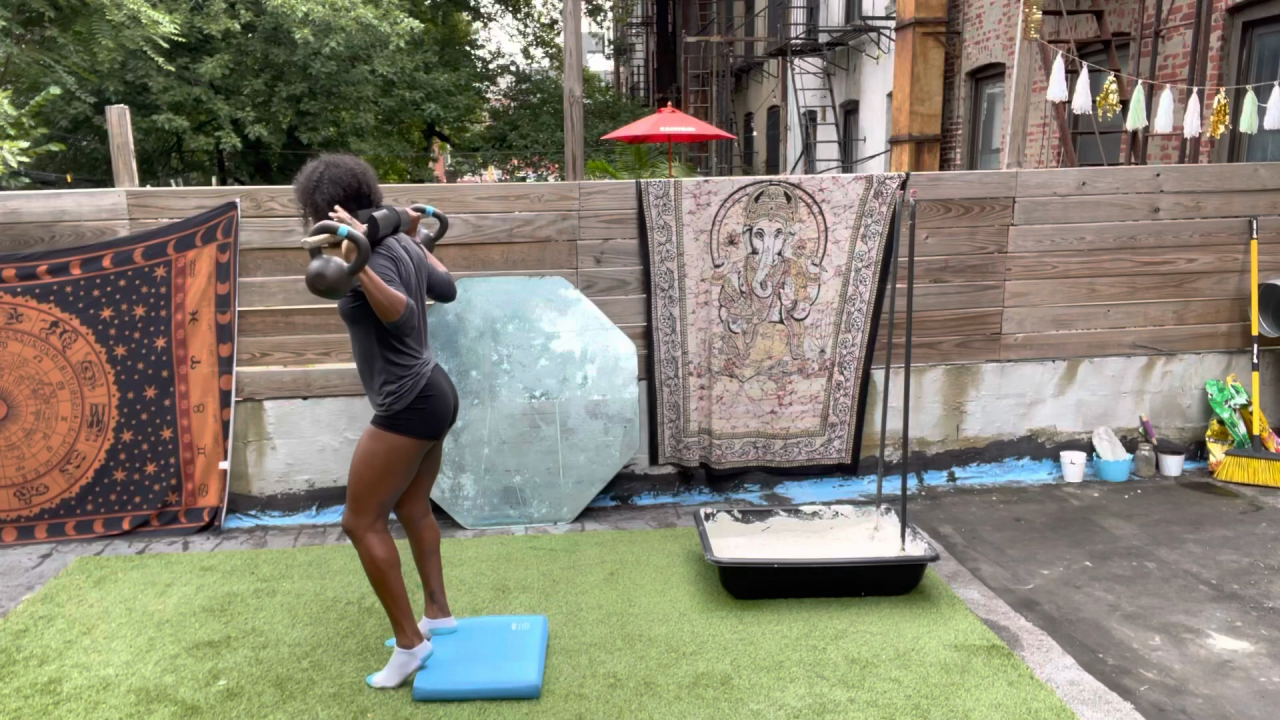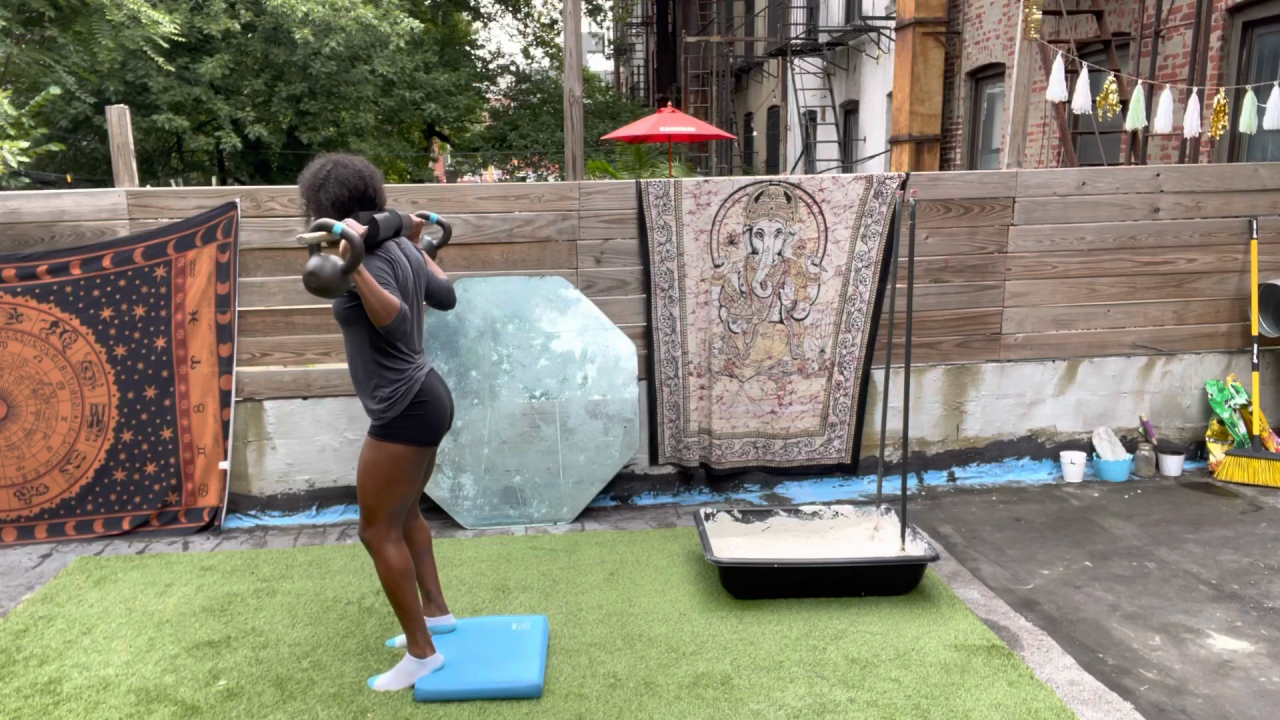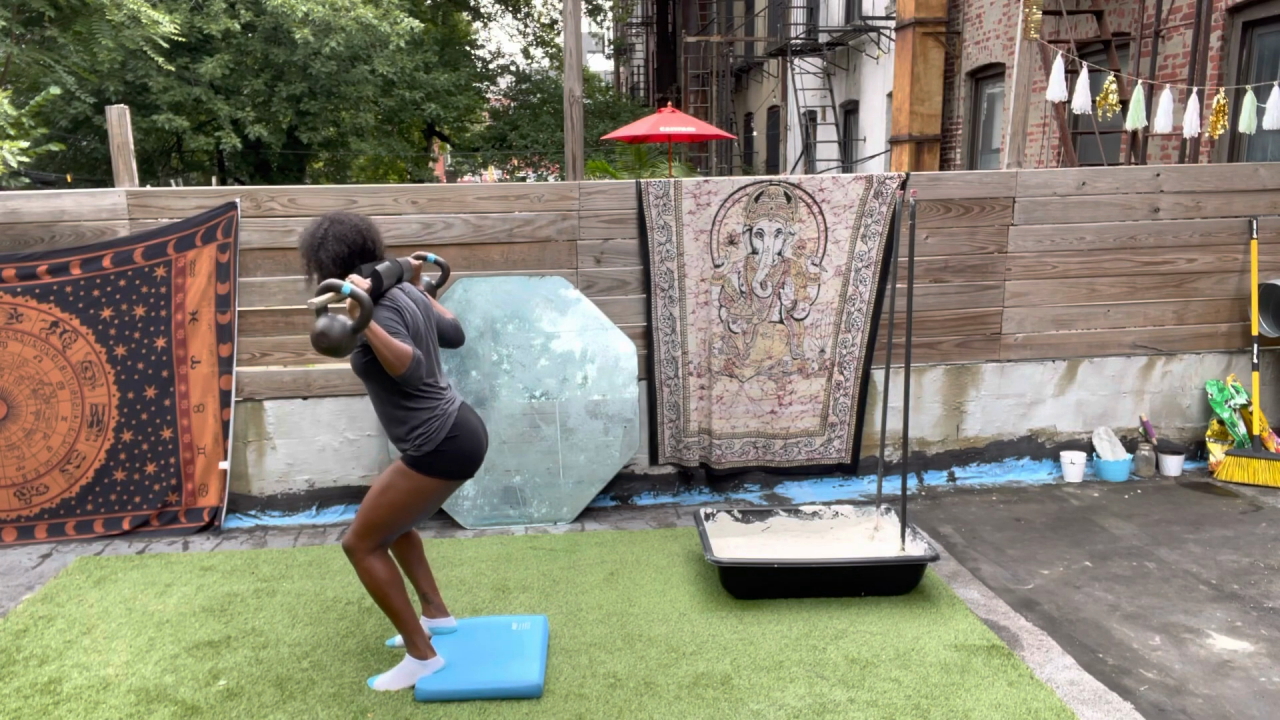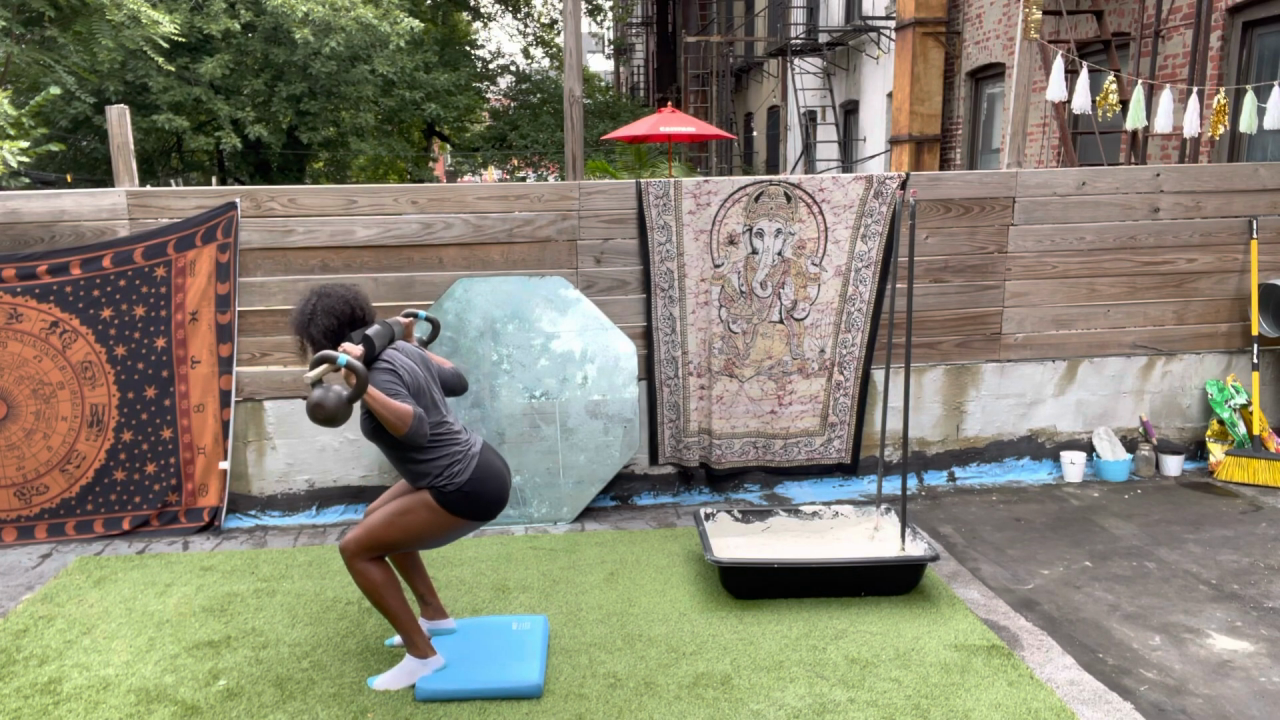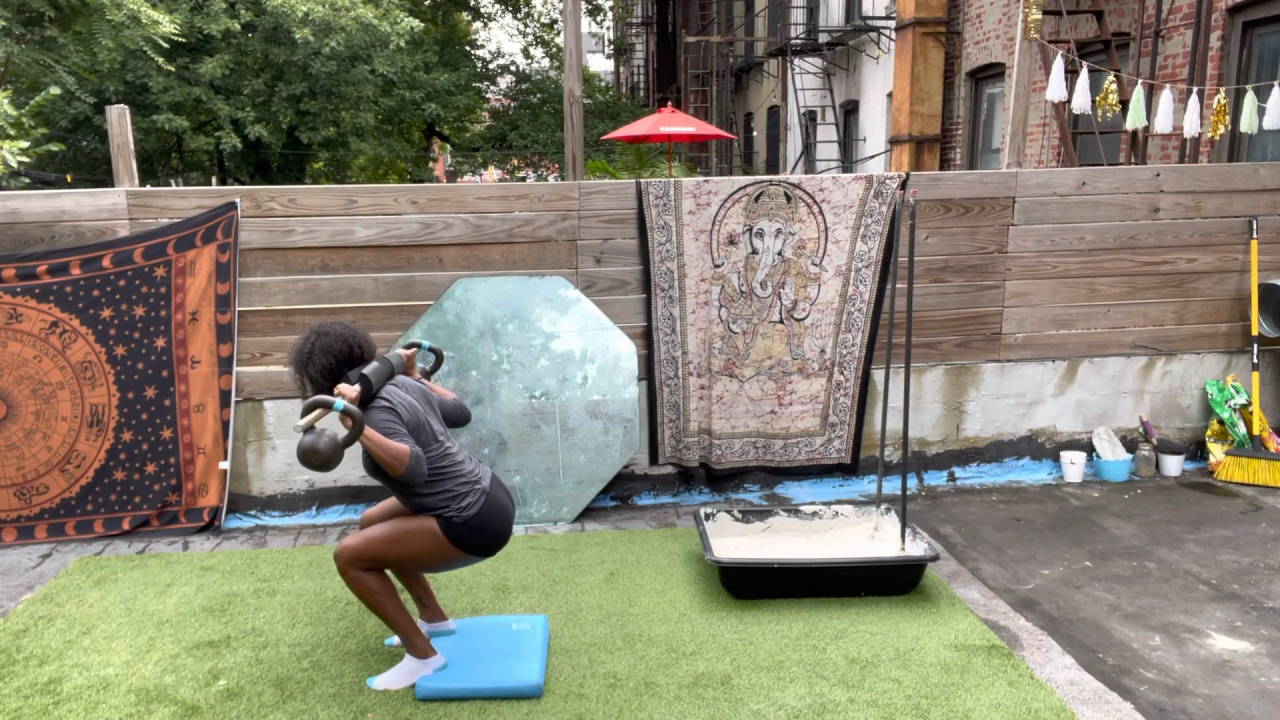
dt=1s
person 1, frame 1
left shoulder: (375, 253)
right shoulder: (400, 245)
left elbow: (403, 318)
right elbow: (446, 288)
left wrist: (357, 266)
left hip: (408, 405)
right hip: (430, 395)
left knee: (361, 522)
right knee: (413, 510)
left ankle: (409, 642)
right ankle: (438, 613)
person 1, frame 2
left shoulder: (373, 257)
right shoulder: (399, 249)
left elbow: (397, 323)
right elbow: (446, 296)
left wrist: (354, 267)
left hip: (404, 411)
right hip: (425, 399)
left knee: (378, 531)
right knee: (403, 514)
left ankle: (422, 653)
right ankle: (436, 612)
person 1, frame 3
left shoulder: (380, 308)
right shoulder: (403, 293)
left elbow: (414, 371)
right elbow: (455, 335)
left wrist: (362, 323)
left hip: (442, 447)
right hip: (458, 431)
left knee: (361, 543)
right knee: (389, 518)
left ankle: (422, 654)
right ankle: (436, 614)
person 1, frame 4
left shoulder: (378, 373)
right shoulder: (400, 352)
left elbow: (416, 430)
right elbow: (457, 383)
left wrist: (360, 388)
left hip: (470, 491)
right hip: (478, 468)
left knee: (356, 547)
right knee: (377, 520)
left ankle: (422, 654)
right ankle: (434, 615)
person 1, frame 5
left shoulder: (377, 412)
right shoulder: (402, 386)
left elbow: (414, 470)
right elbow: (460, 414)
left wrist: (357, 428)
left hip: (474, 524)
right hip: (485, 498)
left knee: (350, 555)
right knee: (371, 526)
left ankle: (422, 654)
right ankle: (434, 619)
